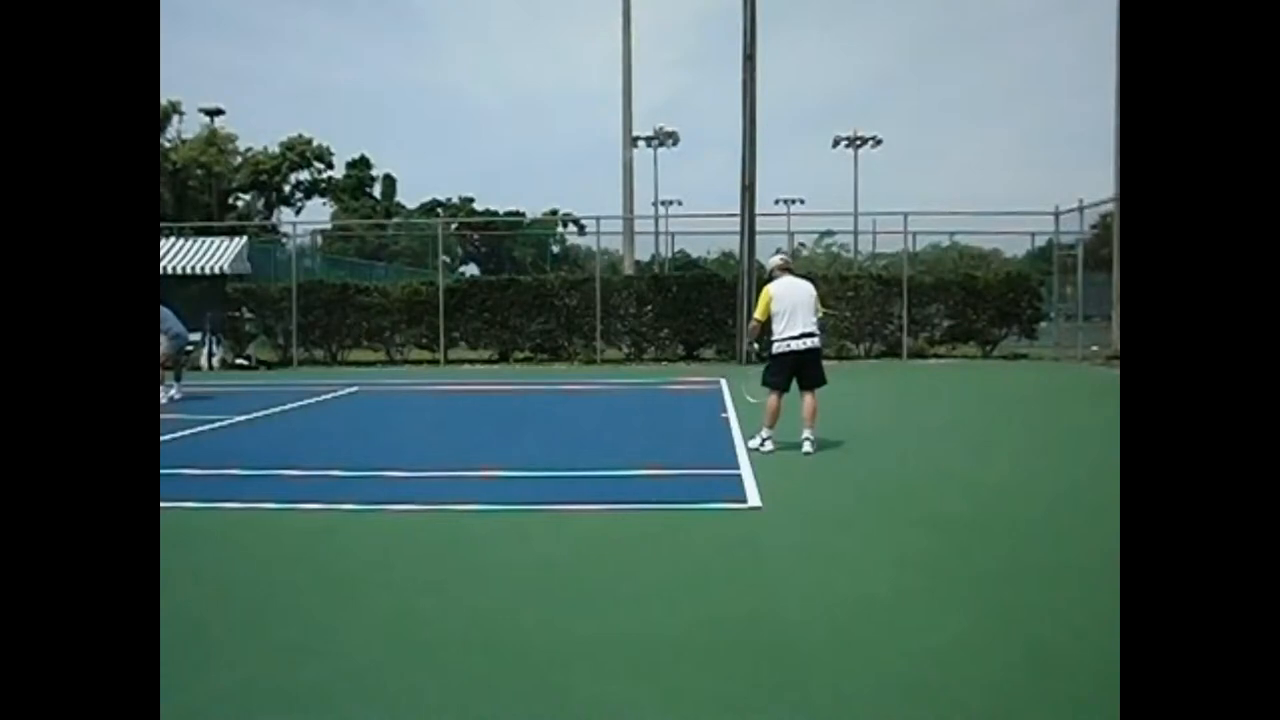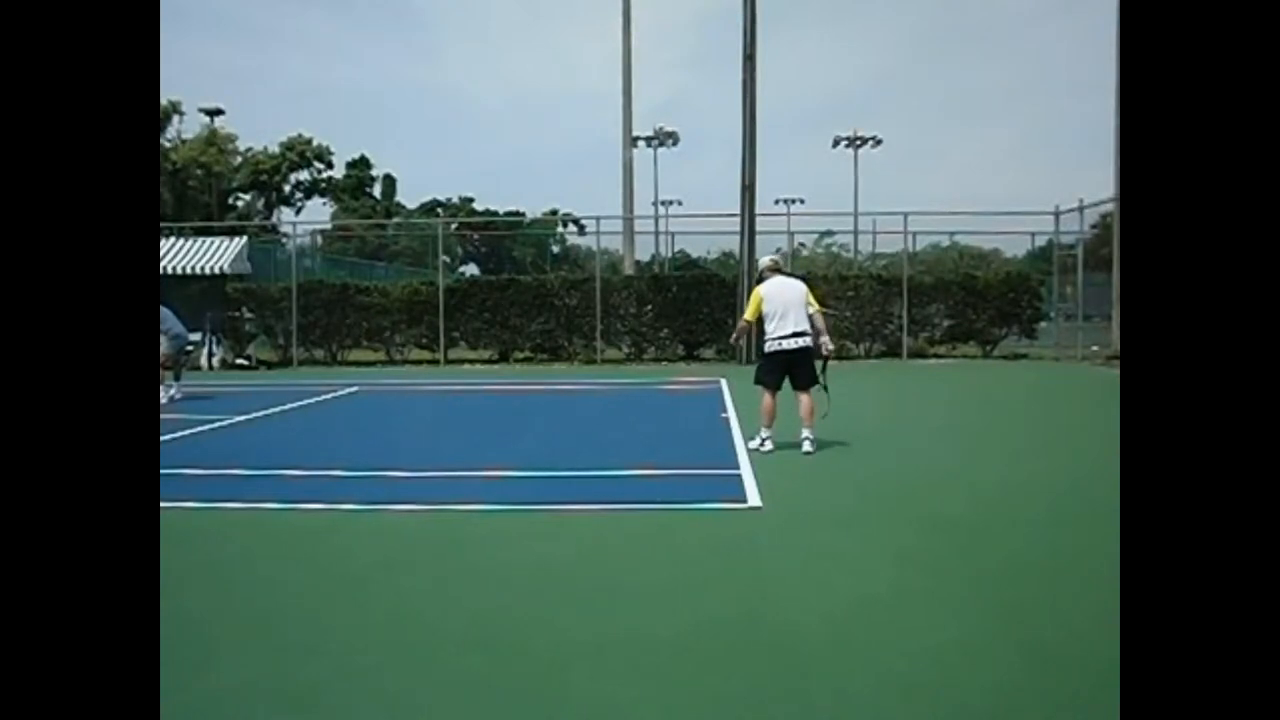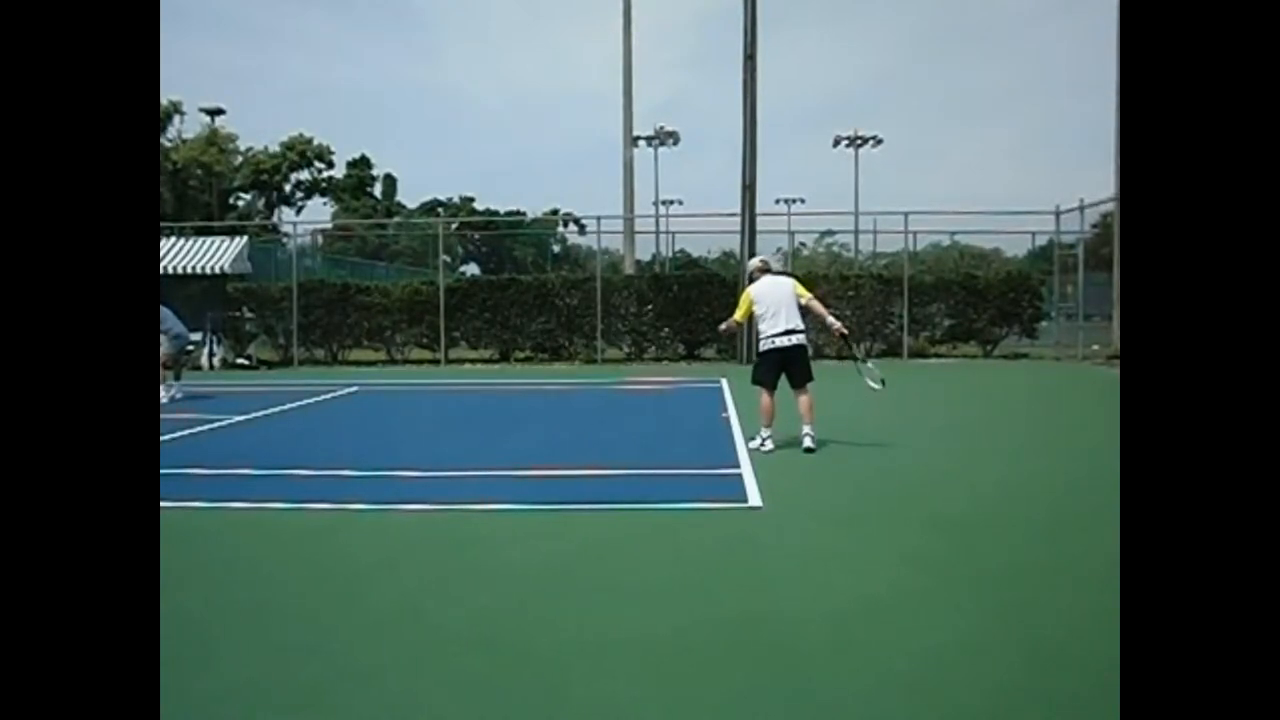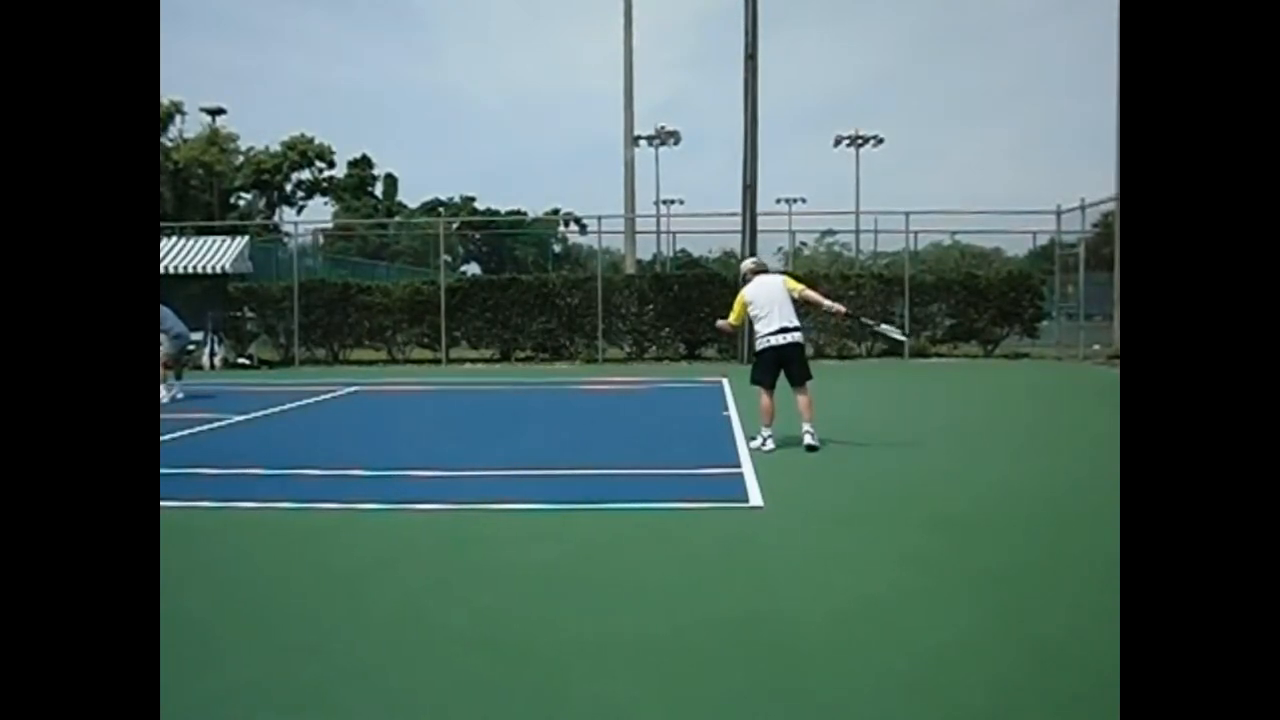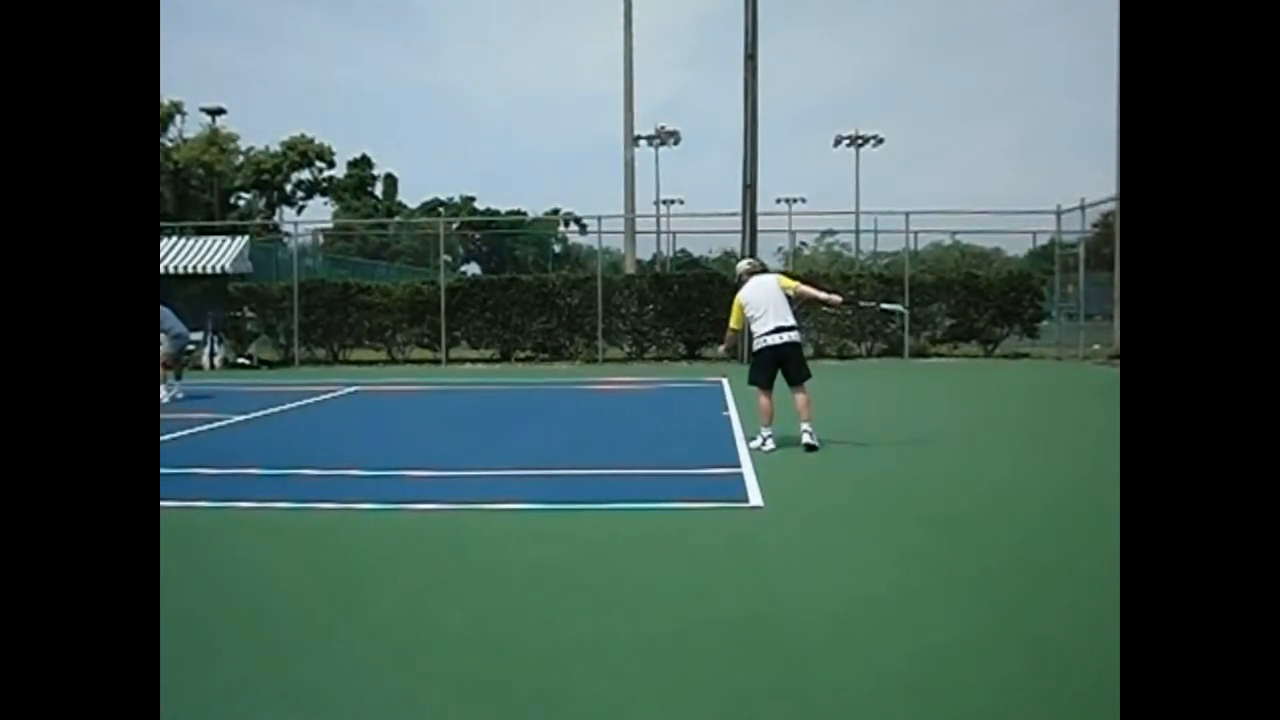
dt=1s
person 1, frame 1
left shoulder: (771, 288)
right shoulder: (809, 286)
left elbow: (756, 323)
right elbow: (817, 317)
left wrist: (751, 340)
left hip: (784, 346)
right hip: (810, 344)
left knee: (775, 392)
right knee: (808, 392)
left ankle: (765, 437)
right ankle: (808, 438)
person 1, frame 2
left shoulder: (761, 289)
right shoulder: (800, 285)
left elbow: (746, 322)
right elbow: (815, 314)
left wrist: (736, 337)
right wrist: (825, 338)
left hip: (776, 346)
right hip: (802, 344)
left knee: (769, 391)
right knee: (804, 392)
left ankle: (765, 438)
right ankle: (807, 437)
person 1, frame 3
left shoulder: (752, 290)
right shoulder: (790, 282)
left elbow: (736, 322)
right elbow: (811, 301)
left wrist: (724, 327)
right wrist: (830, 320)
left hip: (770, 345)
right hip: (796, 341)
left knee: (767, 391)
right knee: (802, 389)
left ankle: (765, 437)
right ankle: (808, 434)
person 1, frame 4
left shoulder: (745, 292)
right shoulder: (781, 279)
left elbow: (732, 326)
right elbow: (805, 292)
left wrist: (720, 324)
right wrist: (827, 303)
left hip: (767, 343)
right hip: (792, 339)
left knee: (766, 391)
right knee: (800, 388)
left ankle: (766, 436)
right ankle: (808, 432)
person 1, frame 5
left shoulder: (741, 295)
right shoulder: (775, 279)
left elbow: (733, 330)
right elbow: (799, 289)
left wrist: (726, 347)
right wrist: (824, 296)
left hip: (764, 343)
right hip: (789, 338)
left knee: (764, 391)
right knee: (798, 387)
left ankle: (766, 436)
right ankle: (806, 432)
